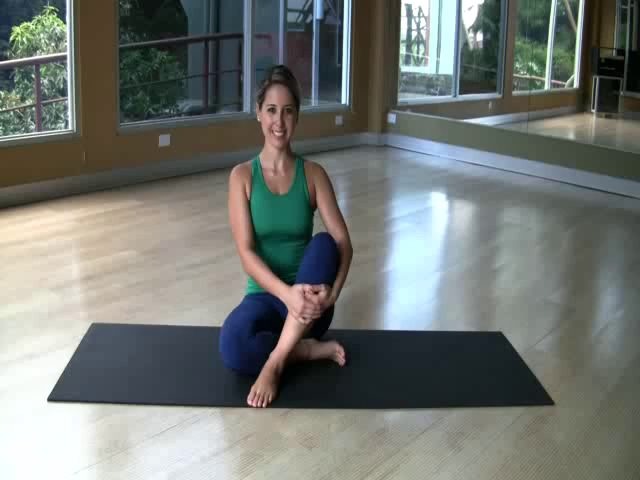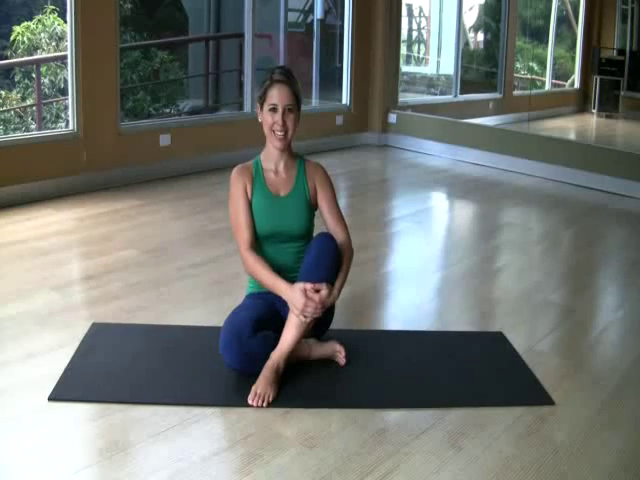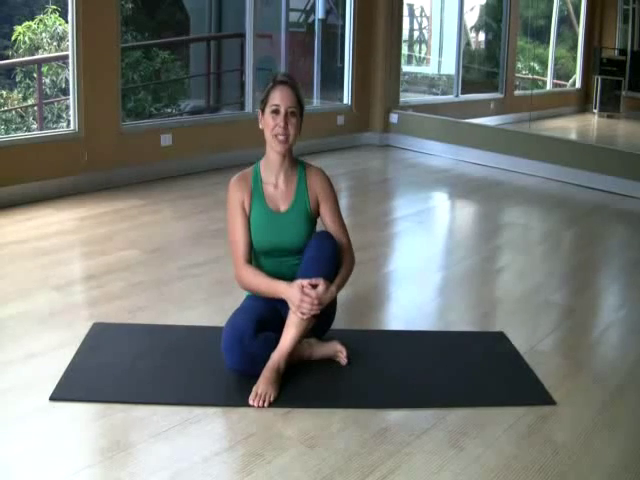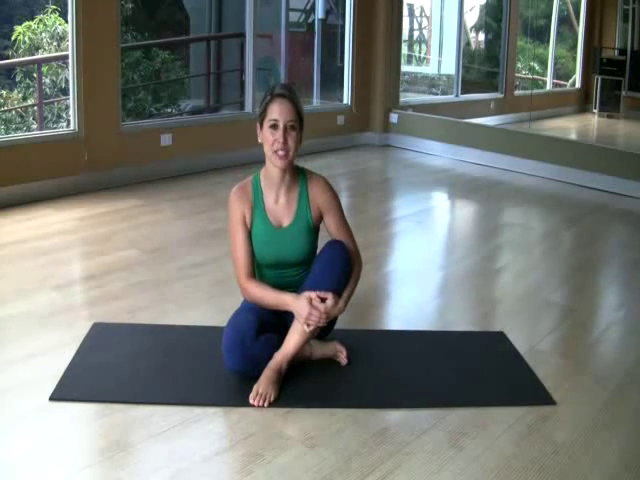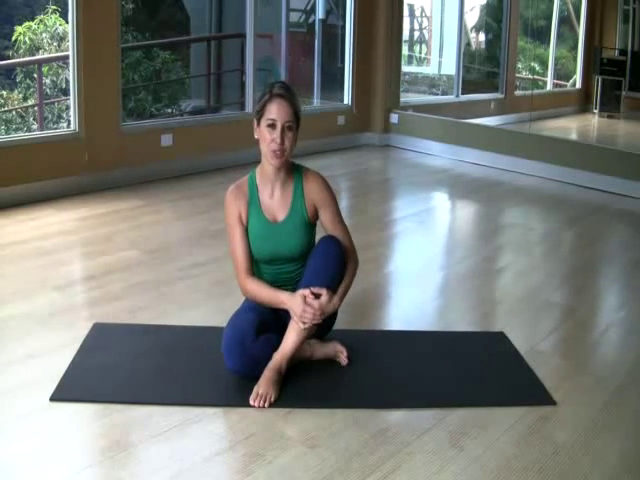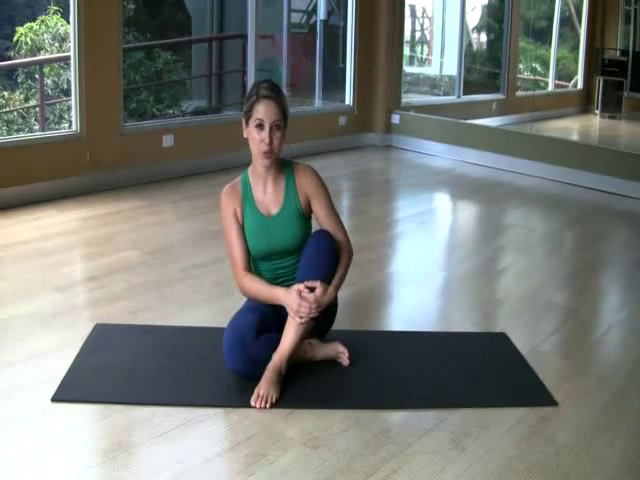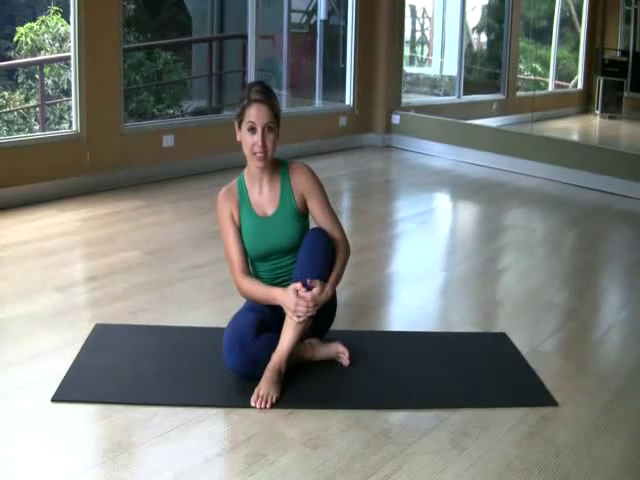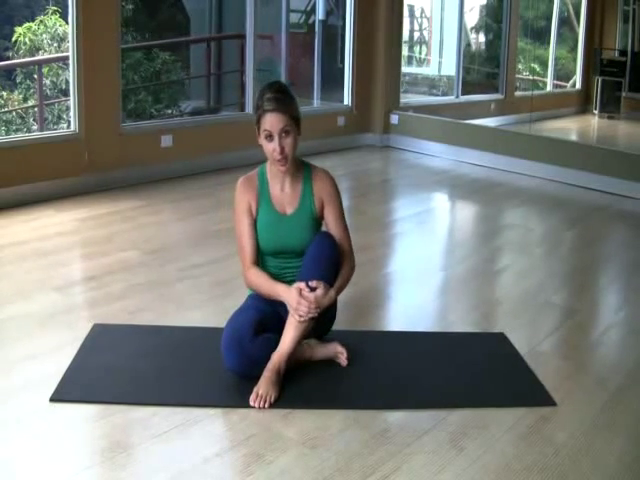
dt=0.5s
person 1, frame 1
left shoulder: (313, 174)
right shoulder: (242, 176)
left elbow: (343, 243)
right elbow: (246, 252)
left wrist: (332, 290)
right wrist: (285, 293)
left hip: (309, 301)
right hip: (265, 296)
left knee: (323, 244)
right knee: (232, 347)
left ankle: (275, 362)
right ankle: (308, 348)
person 1, frame 2
left shoulder: (314, 174)
right shoulder: (243, 176)
left elbow: (344, 243)
right elbow: (247, 253)
left wrist: (334, 289)
right wrist: (288, 291)
left hip: (310, 302)
right hip: (265, 296)
left knee: (324, 245)
right knee: (232, 346)
left ankle: (277, 361)
right ankle: (306, 348)
person 1, frame 3
left shoulder: (316, 180)
right shoulder: (241, 185)
left elbow: (346, 253)
right elbow: (243, 270)
left wrist: (330, 290)
right wrist: (286, 289)
left hip: (310, 304)
right hip: (266, 298)
left knee: (324, 244)
right knee: (234, 349)
left ankle: (277, 362)
right ankle: (310, 348)
person 1, frame 4
left shoulder: (318, 190)
right shoulder: (241, 196)
left elbow: (353, 258)
right elbow: (247, 282)
left wrist: (340, 302)
right wrist: (291, 301)
left hip: (313, 307)
right hip: (267, 303)
left knee: (336, 253)
right knee: (235, 351)
left ankle: (279, 362)
right ankle: (309, 349)
person 1, frame 5
left shoulder: (313, 185)
right shoulder: (238, 195)
left elbow: (349, 254)
right elbow: (246, 279)
left wrist: (336, 298)
right wrist: (287, 299)
left hip: (311, 305)
right hip: (268, 302)
left knee: (330, 248)
right knee: (235, 351)
left ankle: (278, 363)
right ankle: (310, 349)
person 1, frame 6
left shoulder: (305, 178)
right shoulder: (232, 195)
left elbow: (344, 246)
right elbow: (243, 277)
left wrist: (329, 291)
right wrist: (284, 295)
left hip: (310, 304)
right hip: (267, 300)
left knee: (322, 241)
right knee: (236, 351)
left ankle: (278, 362)
right ankle: (310, 349)
person 1, frame 7
left shoulder: (300, 176)
right shoulder: (229, 198)
left elbow: (341, 243)
right elbow: (242, 279)
left wrist: (327, 288)
right wrist: (282, 295)
left hip: (310, 303)
right hip: (268, 301)
left knee: (318, 239)
right knee: (236, 351)
left ankle: (278, 362)
right ankle: (312, 349)
person 1, frame 8
left shoulder: (321, 182)
right shoulder: (247, 187)
left elbow: (347, 257)
right elbow: (249, 270)
left wrist: (330, 293)
right wrist: (286, 292)
left hip: (312, 305)
right hip: (268, 298)
left knee: (324, 244)
right knee: (234, 351)
left ankle: (277, 362)
right ankle: (310, 350)
